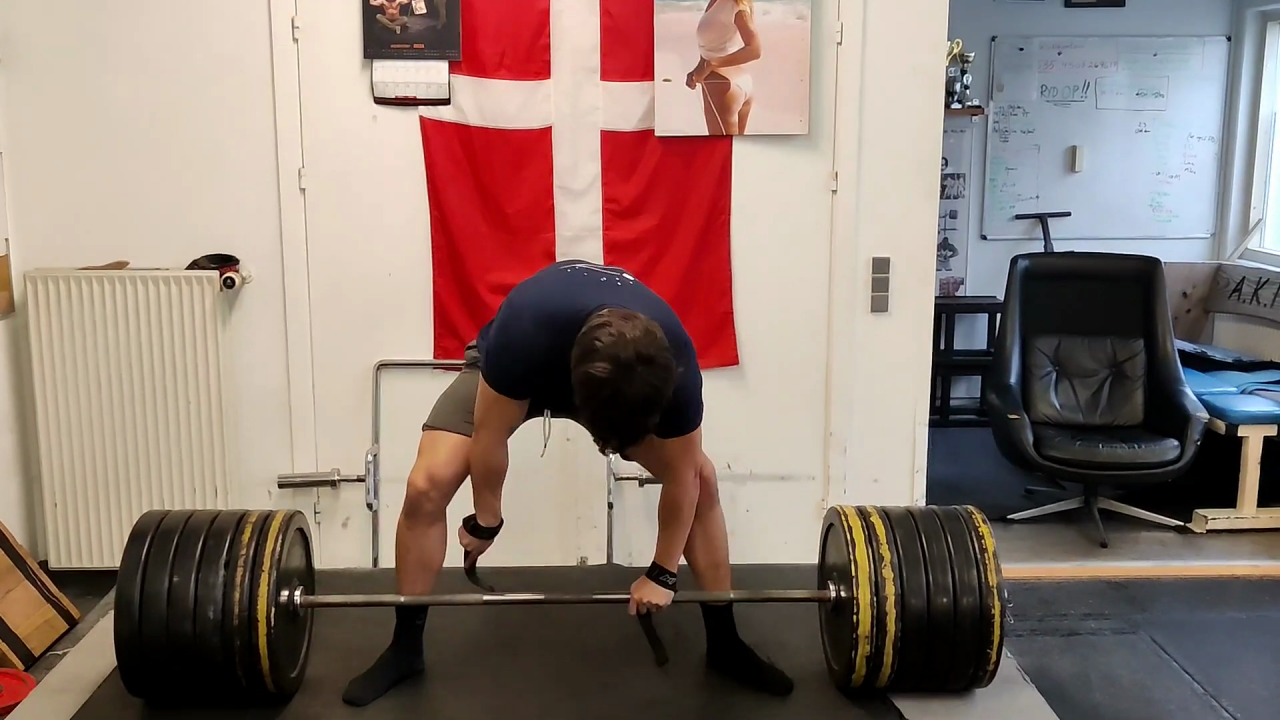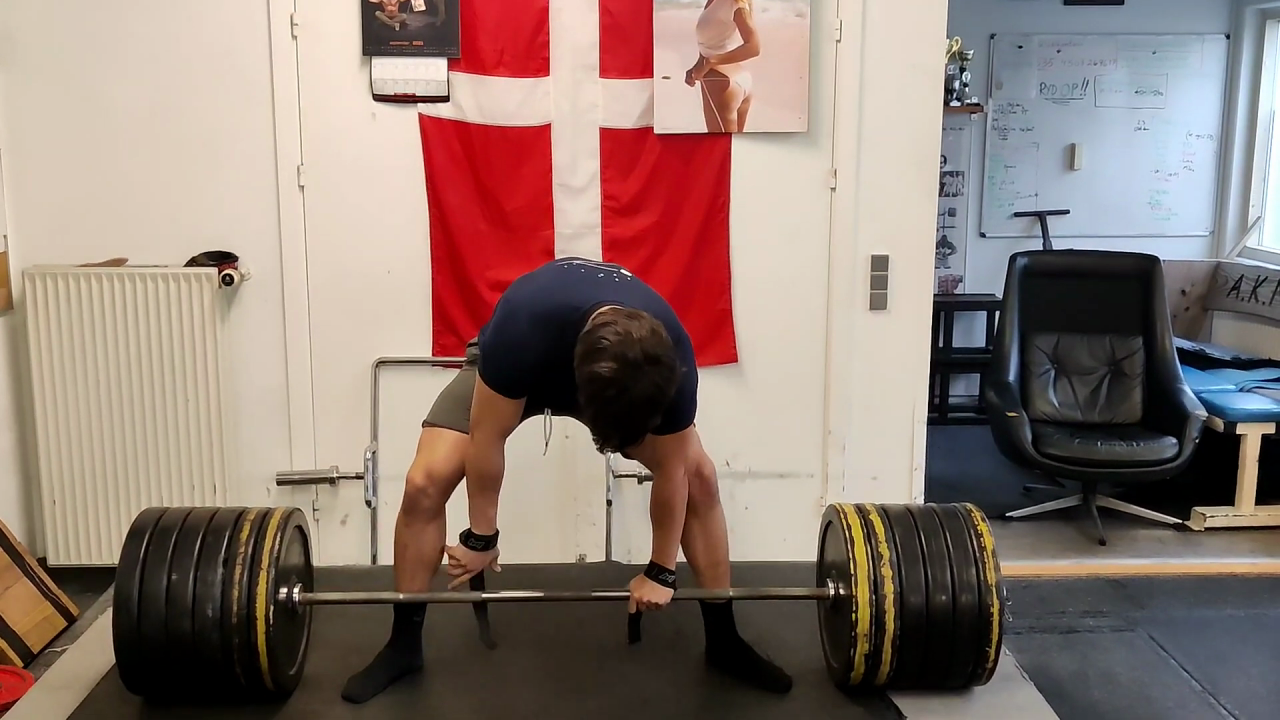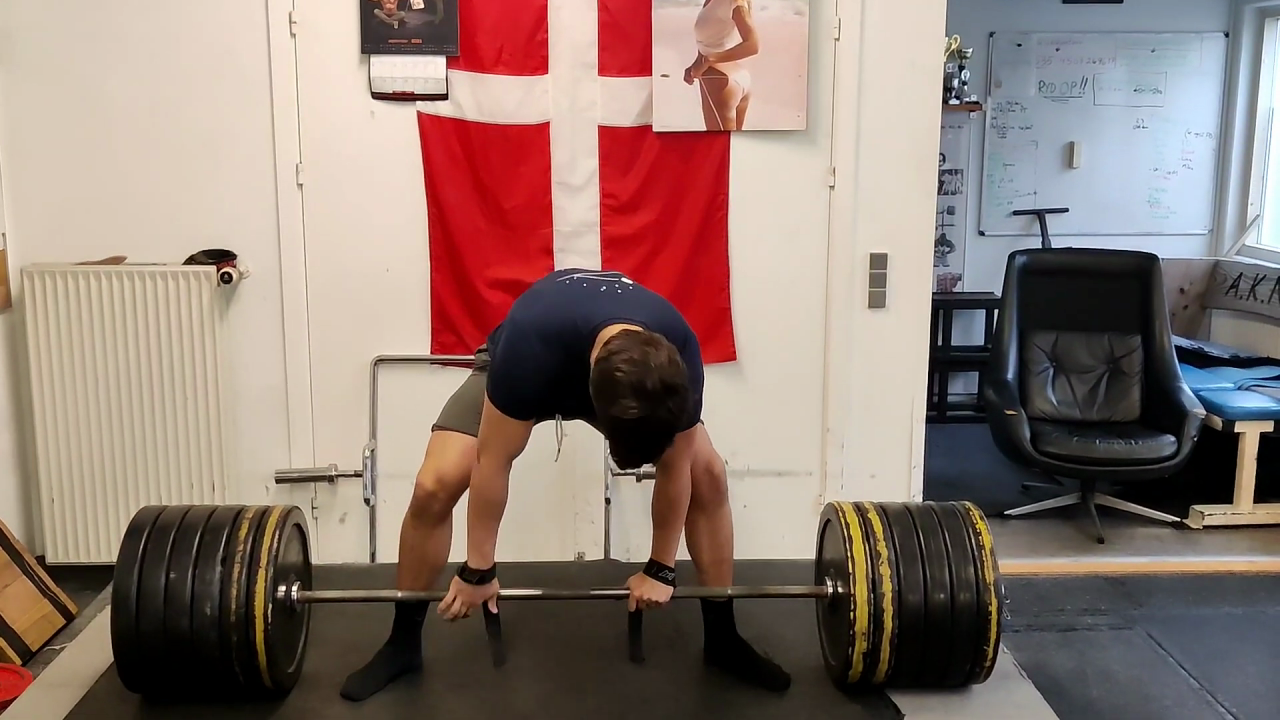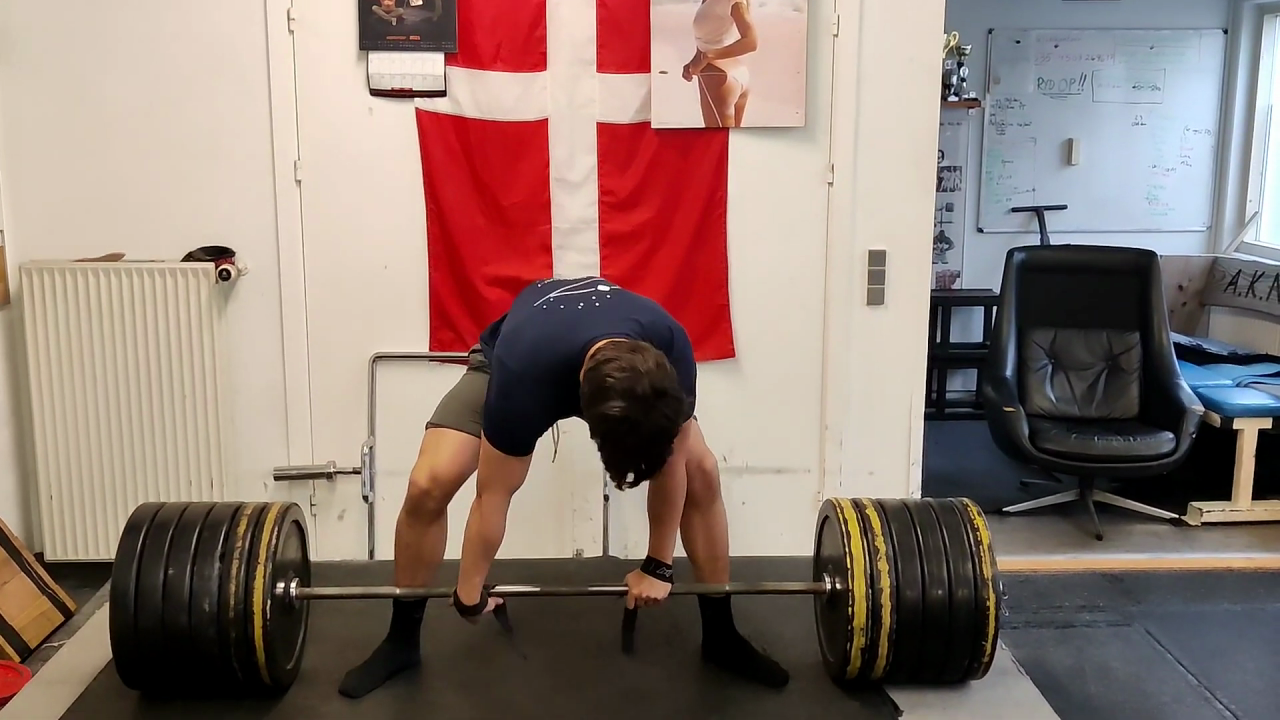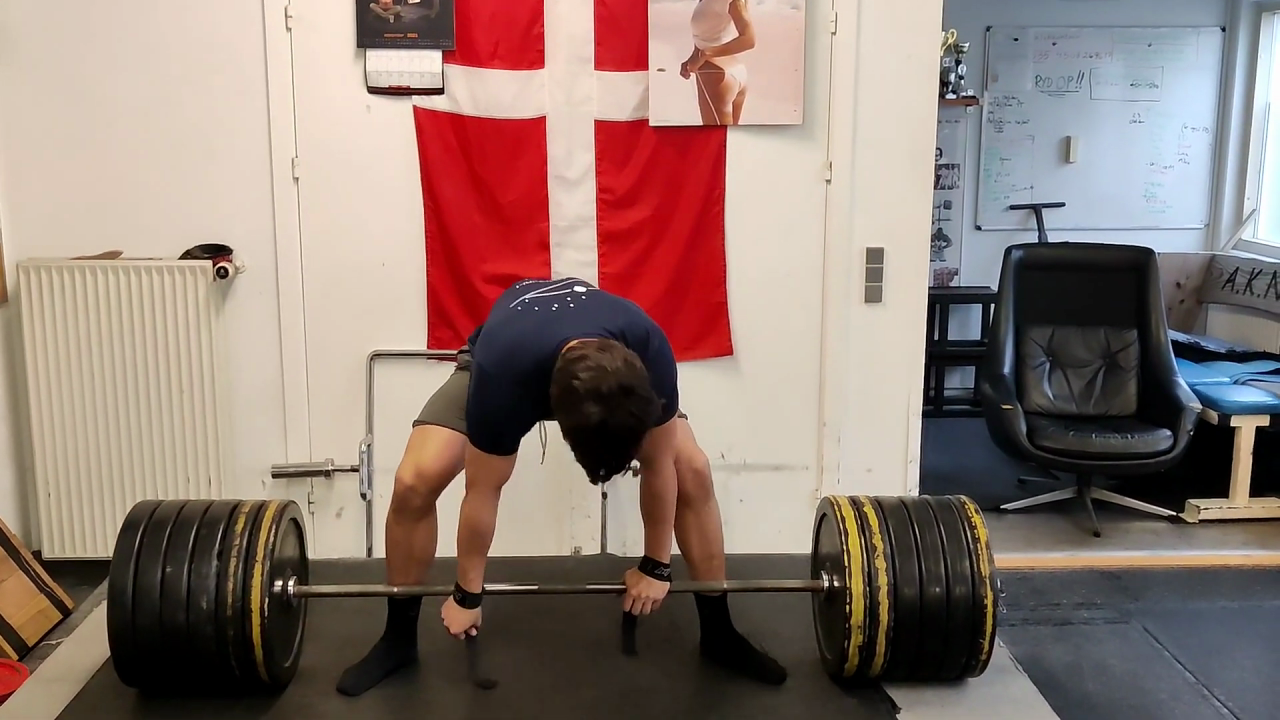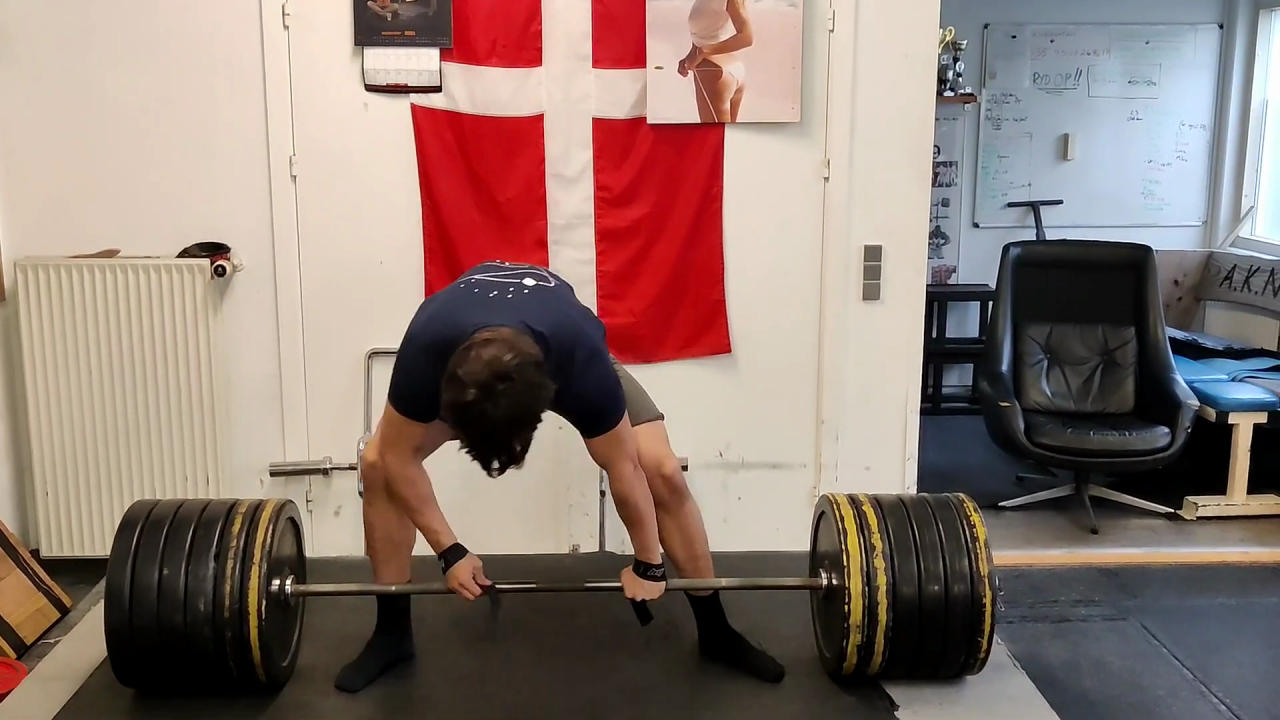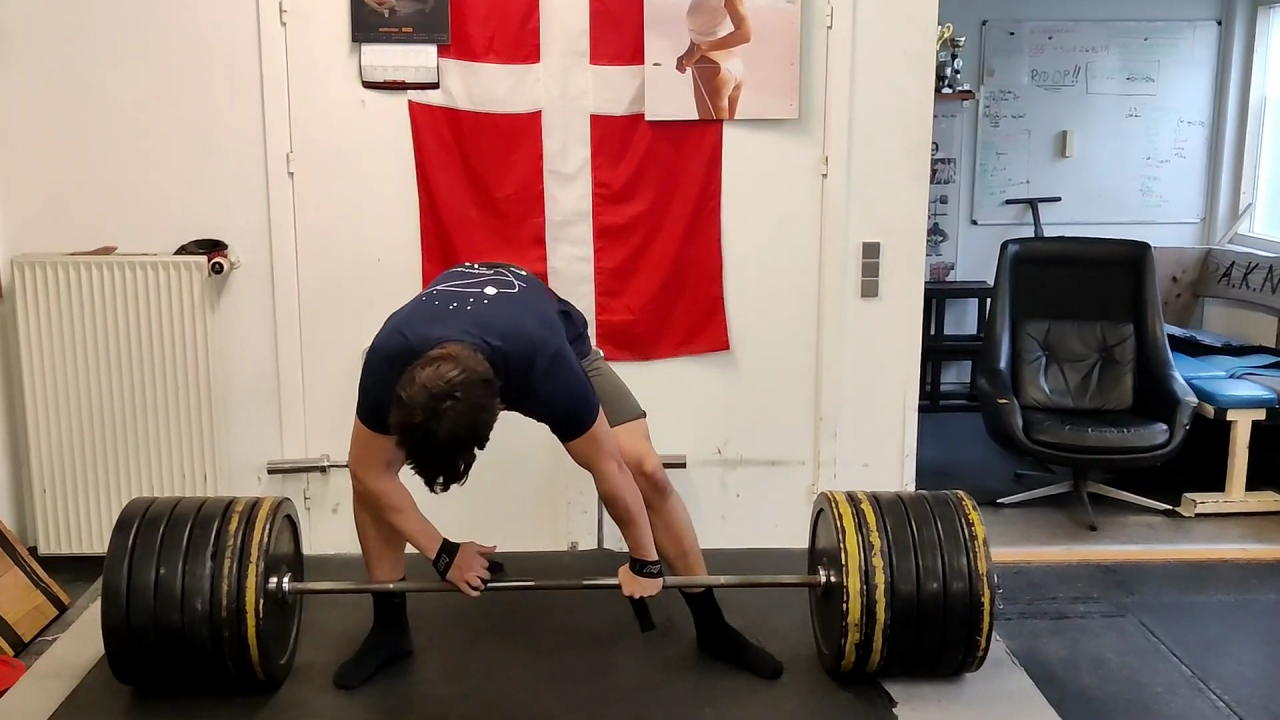
dt=0.3s
person 1, frame 1
left shoulder: (673, 361)
right shoulder: (525, 327)
left elbow: (682, 476)
right elbow: (490, 439)
left wrist: (662, 573)
right wrist: (485, 525)
right hip: (508, 373)
left knee: (701, 478)
right knee: (427, 486)
left ankle: (724, 643)
right ankle: (405, 647)
person 1, frame 2
left shoulder: (670, 359)
right shoulder: (525, 322)
left elbow: (670, 472)
right elbow: (486, 440)
left wrist: (660, 571)
right wrist: (482, 538)
right hip: (514, 366)
left knee: (698, 476)
right knee: (425, 483)
left ankle: (723, 640)
right ankle: (404, 644)
person 1, frame 3
left shoulder: (678, 357)
right shoulder: (531, 346)
left elbow: (676, 469)
right elbow: (493, 464)
left wrist: (660, 568)
right wrist: (478, 570)
right hip: (516, 363)
left knee: (707, 473)
right knee: (434, 486)
left ankle: (722, 639)
right ankle: (403, 642)
person 1, frame 4
left shoulder: (669, 352)
right shoulder: (523, 376)
left elbow: (671, 465)
right elbow: (493, 498)
left wrist: (658, 566)
right wrist: (469, 596)
right hip: (505, 361)
left knee: (701, 470)
right knee: (428, 484)
left ankle: (720, 636)
right ankle: (402, 640)
person 1, frame 5
left shoulder: (649, 355)
right shoulder: (500, 374)
left elbow: (661, 465)
right elbow: (482, 492)
left wrist: (655, 566)
right wrist: (469, 593)
left hip: (612, 372)
right hip: (510, 363)
left knee: (691, 470)
right knee: (414, 480)
left ankle: (719, 633)
right ankle: (399, 638)
person 1, frame 6
left shoulder: (582, 355)
right shoulder: (428, 346)
left elbow: (623, 467)
right elbow: (399, 456)
left wrist: (648, 564)
right wrist: (451, 552)
left hip: (567, 357)
right hip: (464, 350)
left knee: (664, 471)
right knee: (380, 463)
left ankle: (715, 630)
right ankle: (392, 632)
person 1, frame 7
left shoulder: (548, 367)
right shoulder: (390, 361)
left elbow: (607, 467)
right elbow: (368, 469)
left wrist: (644, 561)
right wrist: (441, 552)
left hip: (554, 337)
left knee: (644, 468)
right knee: (369, 467)
left ankle: (712, 627)
right ankle: (389, 629)
